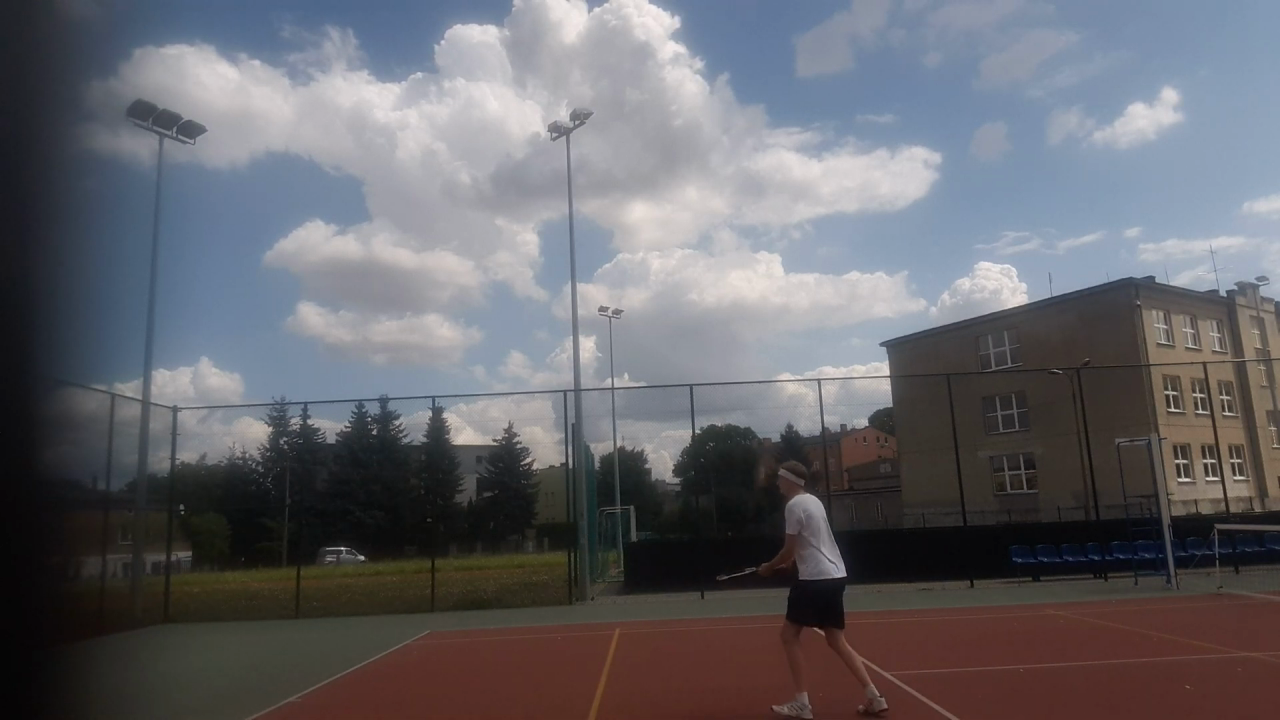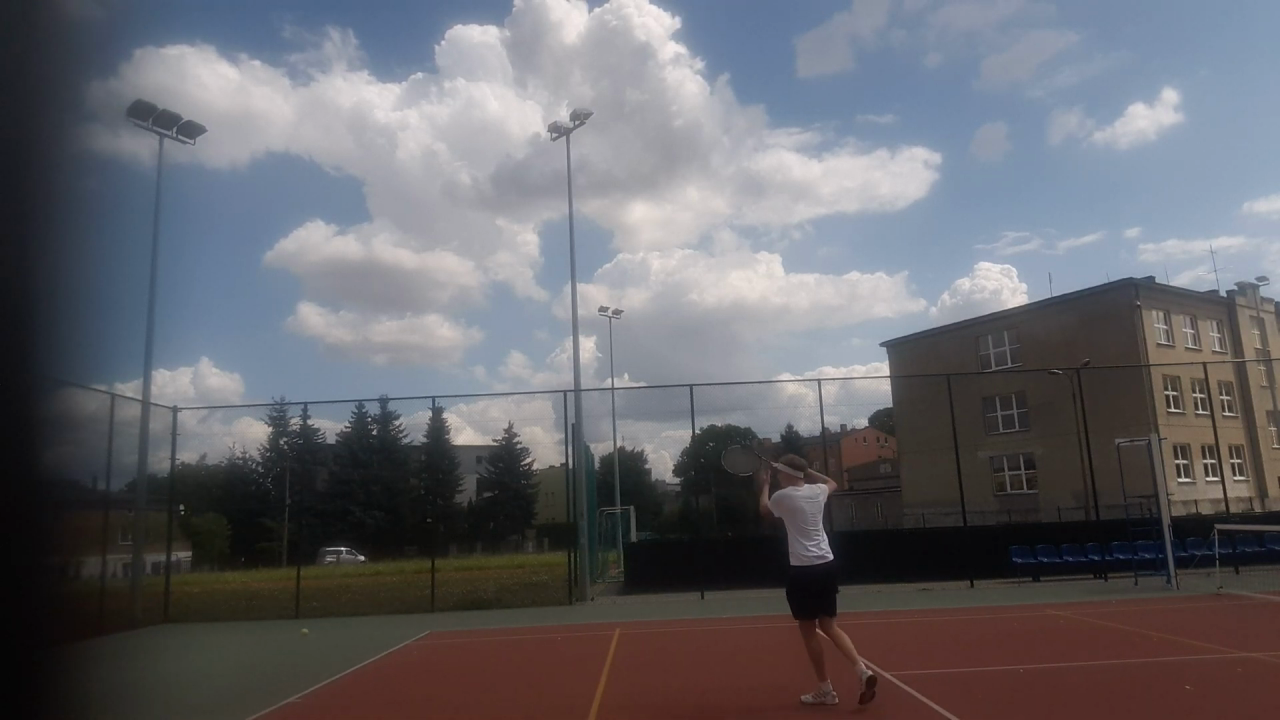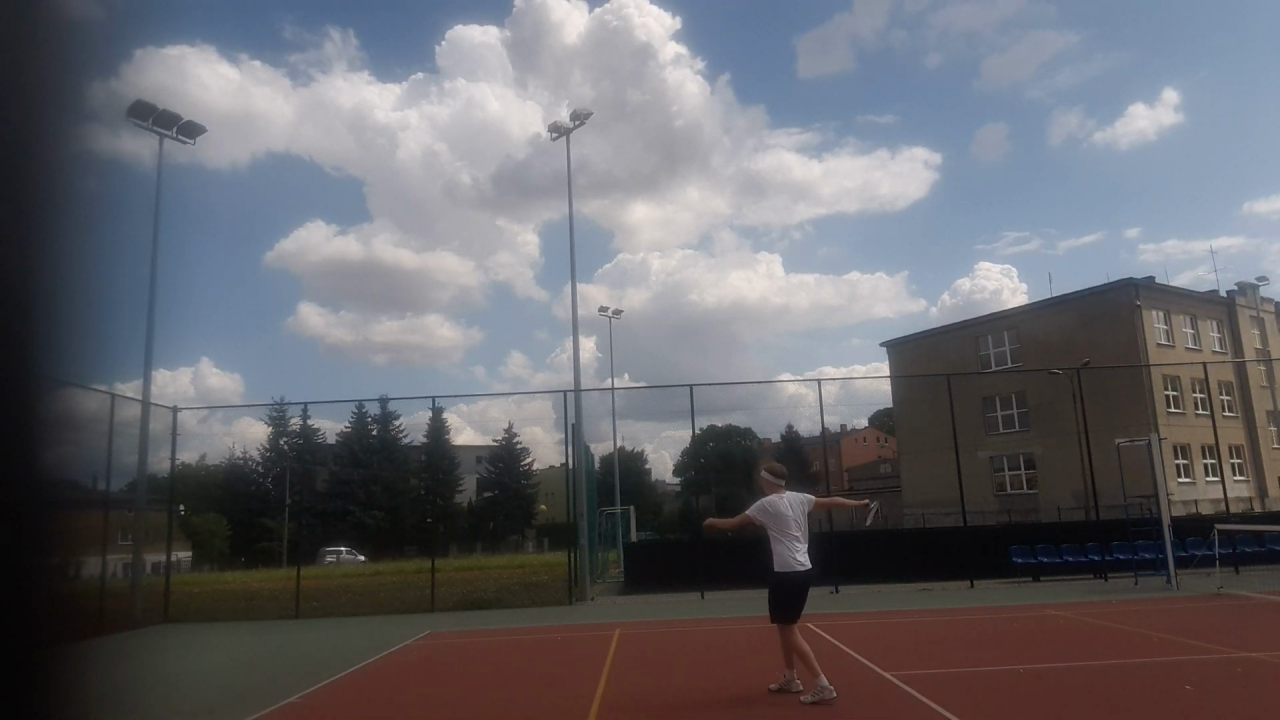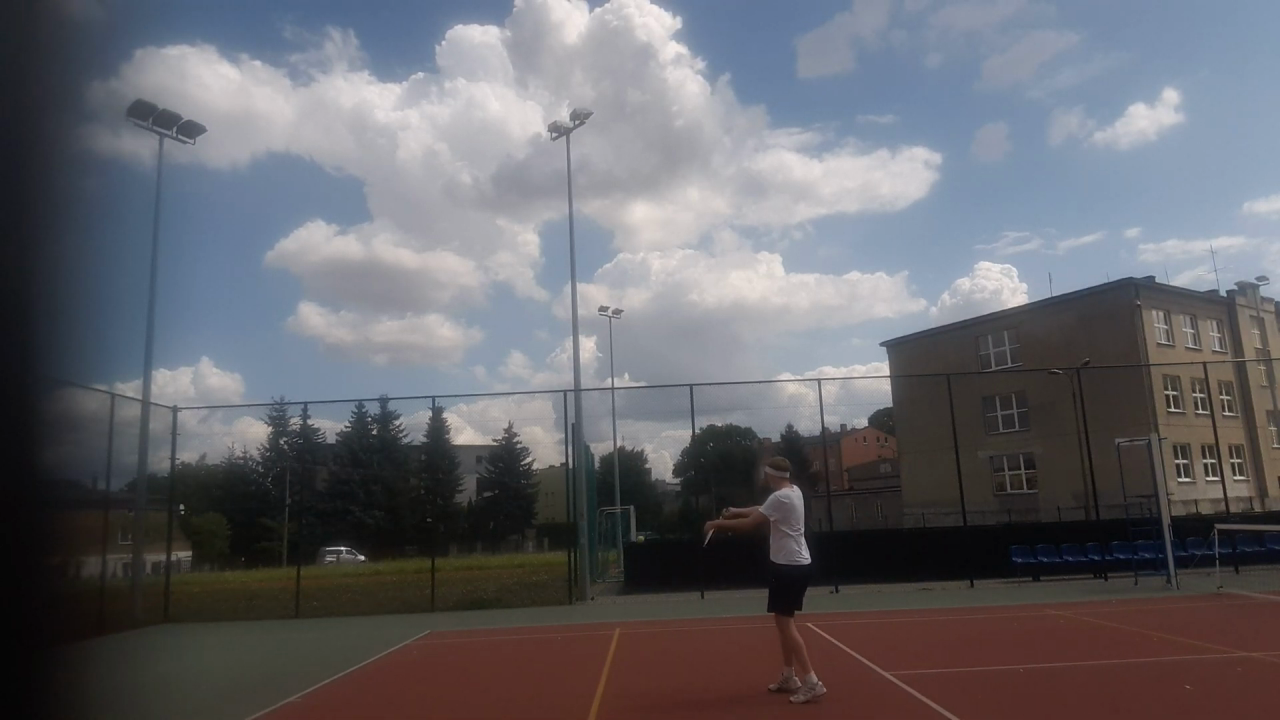
dt=0.4s
person 1, frame 1
left shoulder: (794, 505)
right shoulder: (812, 501)
left elbow: (790, 550)
left wrist: (769, 567)
right wrist: (783, 565)
left hip: (815, 580)
right hip: (835, 576)
left knee: (789, 636)
right knee: (837, 642)
right ankle: (874, 697)
person 1, frame 2
left shoulder: (782, 496)
right shoulder: (817, 491)
left elbow: (764, 508)
right elbow: (833, 483)
left wrist: (764, 484)
right wrist: (807, 472)
left hip: (803, 569)
right hip: (827, 565)
left knee: (808, 630)
right knee: (830, 627)
left ankle: (825, 689)
right ankle: (863, 671)
person 1, frame 3
left shoulder: (766, 504)
right shoulder: (799, 498)
left elbow: (733, 524)
right elbow: (831, 501)
left wrist: (712, 522)
right wrist: (857, 503)
left hip: (786, 573)
right hip: (803, 570)
left knee: (789, 631)
right knee: (785, 627)
left ankle: (823, 685)
right ankle: (790, 679)
person 1, frame 4
left shoulder: (780, 497)
right shoulder: (794, 491)
left elbow: (751, 523)
right elbow: (761, 511)
left wrist: (717, 525)
right wrist: (737, 511)
left hip: (788, 566)
right hip: (800, 565)
left knee: (785, 624)
right knee: (785, 622)
left ankle: (811, 682)
right ankle: (790, 677)
